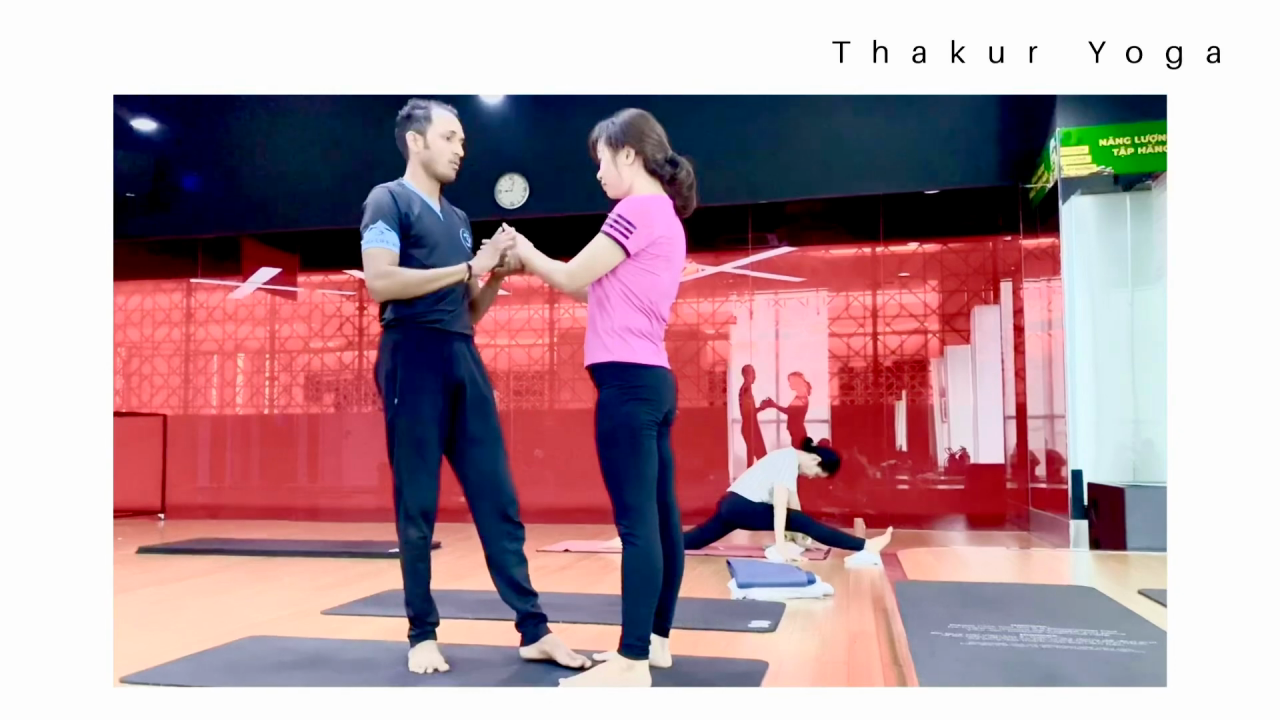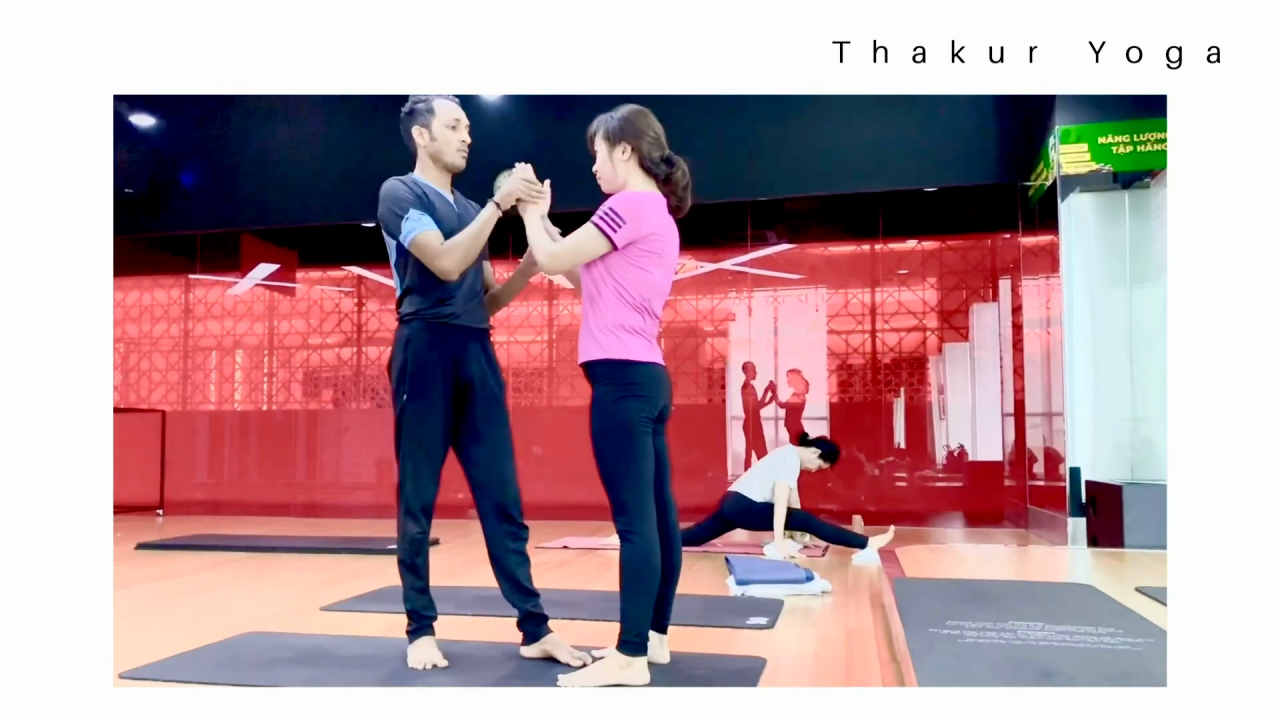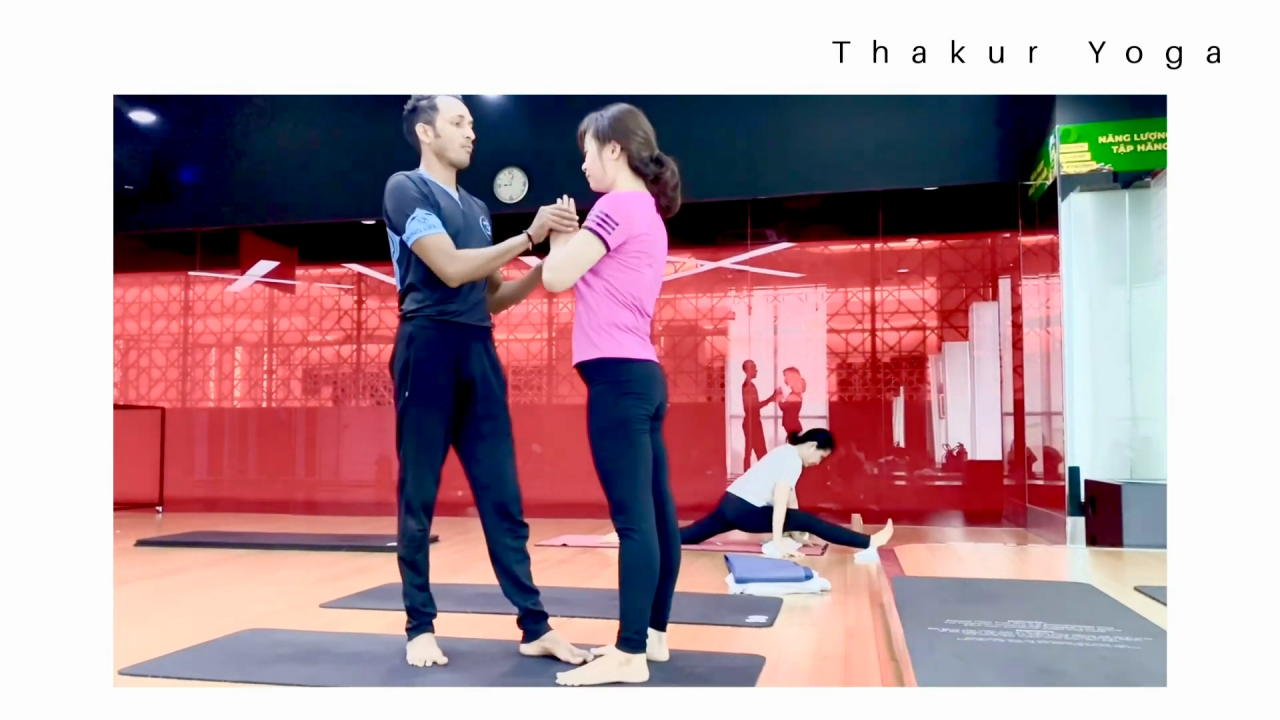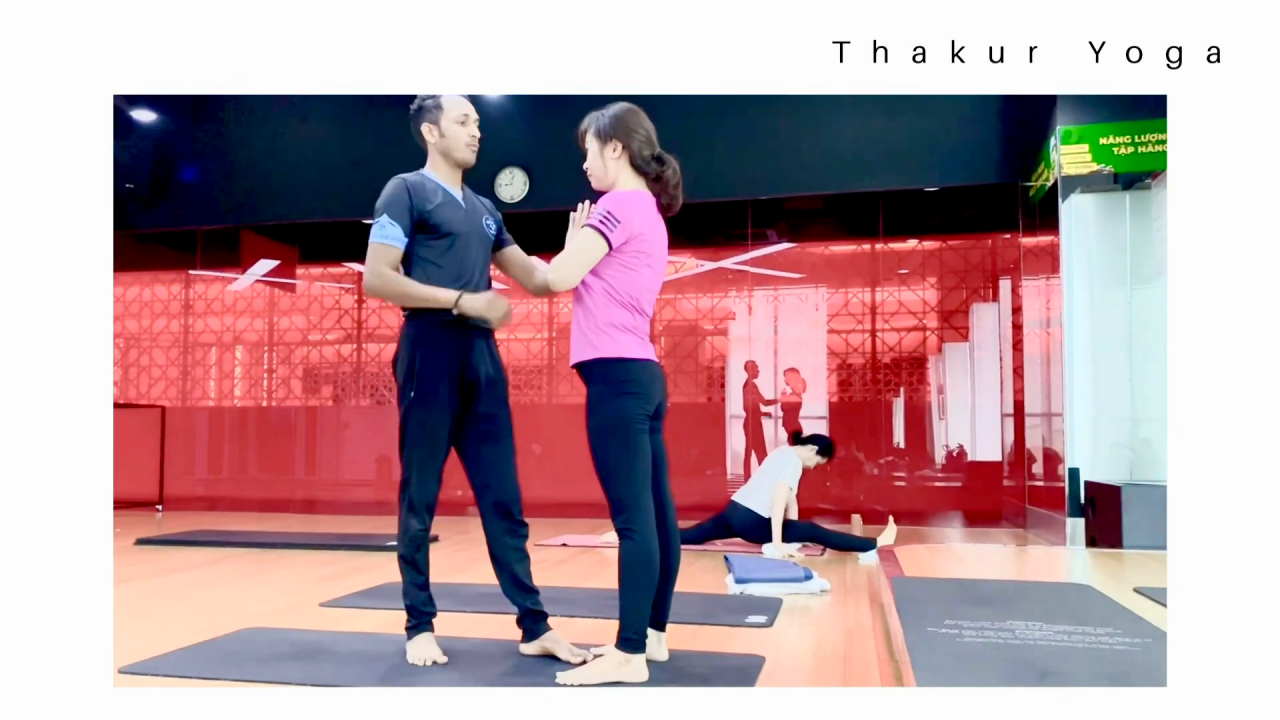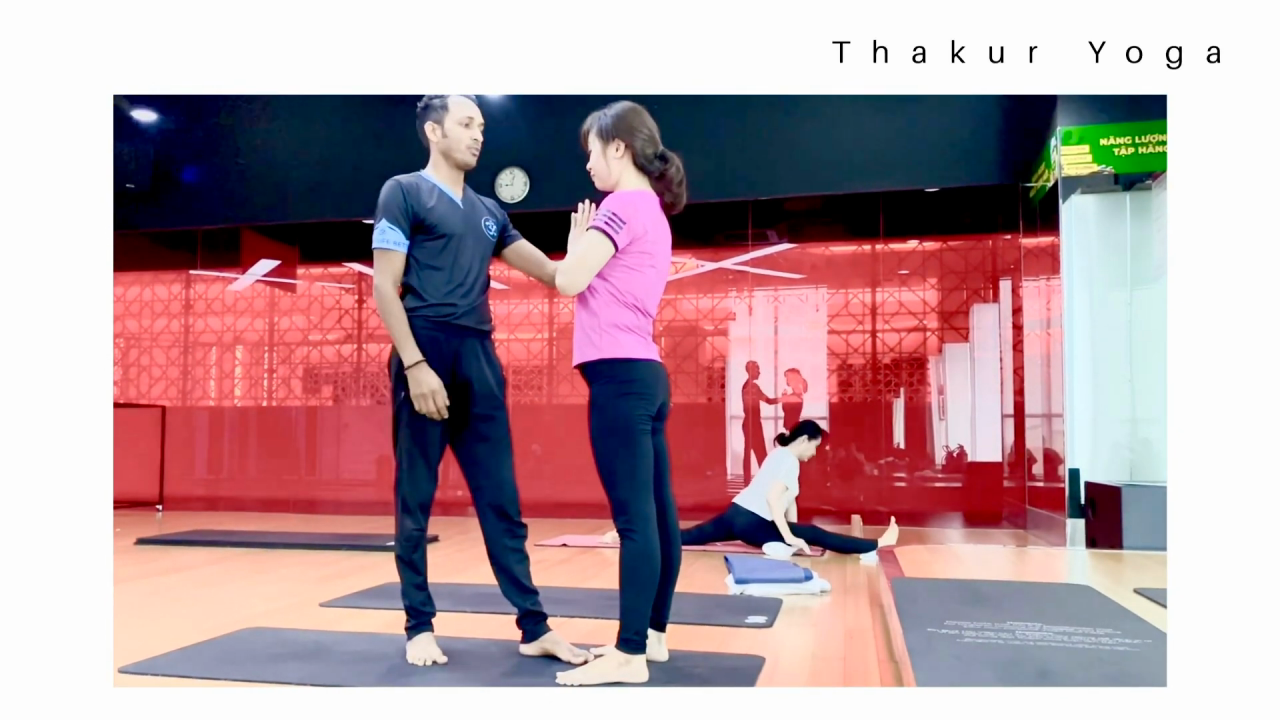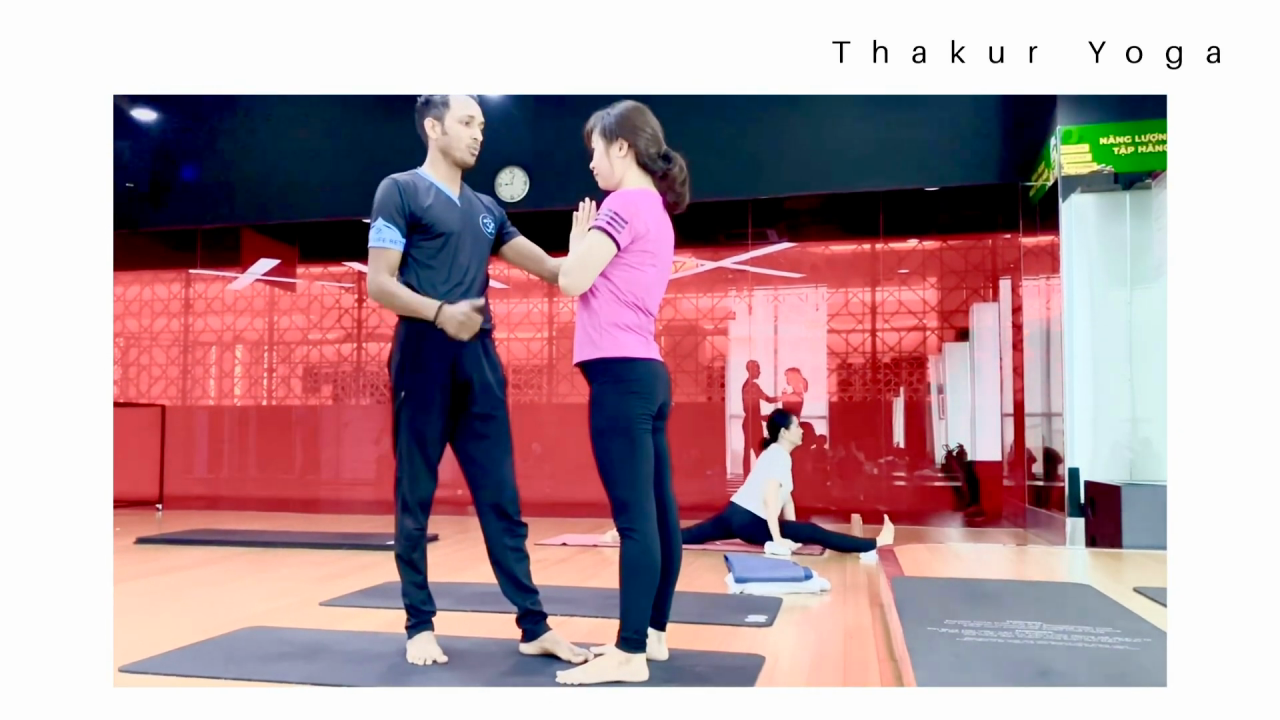
dt=0.7s
person 1, frame 1
left shoulder: (638, 210)
right shoulder: (664, 217)
left elbow: (573, 277)
right elbow: (598, 290)
left wrist: (525, 253)
right wrist: (531, 261)
left hip: (628, 381)
right hip: (651, 381)
left knee: (637, 524)
right knee: (659, 518)
left ankle: (632, 661)
right ankle: (654, 640)
person 1, frame 2
left shoulder: (631, 205)
right shoulder: (657, 214)
left elbow: (552, 260)
right elbow: (586, 277)
left wrist: (531, 214)
right wrist: (542, 221)
left hip: (623, 378)
right hip: (647, 378)
left knee: (634, 521)
right knee: (657, 514)
left ankle: (630, 657)
right ankle: (652, 636)
person 1, frame 3
left shoulder: (618, 206)
right shoulder: (646, 213)
left elbow: (556, 278)
right elbow: (590, 279)
left wrist: (561, 238)
right wrist: (568, 238)
left hip: (617, 376)
right hip: (642, 375)
left knee: (632, 516)
right knee: (655, 511)
left ankle: (629, 653)
right ankle: (651, 633)
person 1, frame 4
left shoulder: (620, 205)
right shoulder: (648, 212)
left elbow: (560, 278)
left wrist: (572, 239)
right wrist: (582, 244)
left hip: (617, 375)
right hip: (642, 374)
left knee: (632, 516)
right knee: (654, 511)
left ankle: (628, 654)
right ankle: (651, 633)
person 1, frame 5
left shoulder: (622, 205)
right shoulder: (651, 212)
left elbow: (569, 281)
left wrist: (577, 239)
right wrist: (586, 244)
left hip: (619, 375)
right hip: (644, 374)
left knee: (634, 518)
right knee: (656, 512)
left ankle: (629, 654)
right ankle: (651, 634)
person 1, frame 6
left shoulder: (624, 204)
right shoulder: (655, 211)
left elbow: (572, 281)
left wrist: (578, 239)
right wrist: (586, 243)
left hip: (620, 373)
right hip: (646, 373)
left knee: (633, 516)
right knee: (657, 511)
left ankle: (629, 653)
right ankle: (651, 633)
person 2, frame 1
left shoulder: (458, 218)
right shoulder: (388, 200)
right elbow: (380, 281)
left wrist: (494, 275)
right wrist: (467, 267)
left hip: (463, 358)
right hip: (413, 356)
left knee: (497, 497)
right knee: (417, 504)
left ankle: (534, 629)
right ankle: (422, 634)
person 2, frame 2
left shoulder: (471, 209)
right shoulder: (400, 192)
right elbow: (446, 264)
left wrist: (534, 259)
right wrist: (500, 203)
left hip: (478, 354)
right hip: (426, 350)
left knee: (502, 497)
right knee: (418, 500)
left ankle: (534, 628)
right ankle: (421, 629)
person 2, frame 3
left shoulder: (476, 208)
right shoulder: (405, 188)
left elbow: (495, 296)
right elbow: (451, 269)
right wrist: (529, 236)
left hip: (479, 352)
right hip: (428, 347)
left knee: (502, 496)
right knee: (419, 496)
left ankle: (535, 625)
right ankle: (420, 626)
person 2, frame 4
left shoulder: (483, 209)
right shoulder: (405, 191)
left elbow: (536, 281)
right elbow: (377, 278)
right wrist: (459, 299)
left hip: (482, 354)
right hip: (430, 349)
left knee: (502, 496)
right knee: (420, 496)
left ankle: (534, 626)
right ankle: (419, 626)
person 2, frame 5
left shoulder: (487, 211)
right shoulder: (403, 192)
left elbow: (553, 273)
right elbow: (385, 286)
right wrist: (414, 364)
left hip: (480, 357)
right hip: (426, 354)
left knee: (501, 499)
right knee: (415, 499)
left ankle: (534, 627)
right ankle: (419, 626)
person 2, frame 6
left shoulder: (485, 208)
right shoulder: (400, 191)
left elbow: (550, 269)
right elbow: (378, 283)
right wrist: (440, 314)
left hip: (478, 356)
right hip: (424, 353)
left knee: (500, 497)
right knee: (415, 497)
left ankle: (533, 626)
right ankle: (419, 625)
person 3, frame 1
left shoulder: (791, 459)
right shoulder: (789, 460)
left elbow: (792, 502)
right elbow: (779, 505)
left wrist: (797, 537)
right wrist: (781, 544)
left hip: (731, 505)
right hip: (741, 506)
left knee: (695, 541)
right knee: (805, 522)
right ankle: (865, 546)
person 3, frame 2
left shoulder: (790, 455)
right shoulder: (791, 458)
left elbow: (792, 499)
right elbow: (781, 501)
left wrist: (796, 534)
right wrist: (779, 541)
left hip: (733, 504)
right hip: (744, 507)
left knee: (695, 537)
right knee: (807, 520)
right ankle: (867, 544)
person 3, frame 3
left shoulder: (787, 453)
right shoulder: (793, 460)
left elbow: (790, 498)
right elbow: (781, 500)
left wrist: (795, 532)
right wrist: (778, 541)
left hip: (731, 504)
right hip: (744, 510)
left knee: (694, 535)
right knee: (809, 521)
right ankle: (868, 542)
person 3, frame 4
left shoulder: (784, 452)
right shoulder: (793, 461)
left elbow: (790, 500)
right elbow: (779, 500)
left wrist: (794, 534)
right wrist: (777, 543)
left hip: (734, 512)
right hip: (750, 521)
left knee: (695, 535)
right knee: (813, 532)
right ankle: (875, 544)
person 3, frame 5
left shoulder: (780, 454)
right shoulder: (789, 460)
left elbow: (789, 499)
right elbow: (773, 496)
left wrist: (793, 532)
right wrist: (789, 536)
left hip: (736, 514)
right hip: (751, 523)
left knee: (689, 537)
right knee: (814, 535)
right ankle: (877, 544)
person 3, frame 6
left shoulder: (774, 453)
right shoulder: (779, 456)
left elbow: (786, 497)
right elbow: (770, 497)
left wrist: (791, 534)
right wrist: (779, 538)
left hip: (735, 514)
right hip: (749, 521)
left knee: (686, 536)
right knee: (813, 533)
right ankle: (875, 543)
